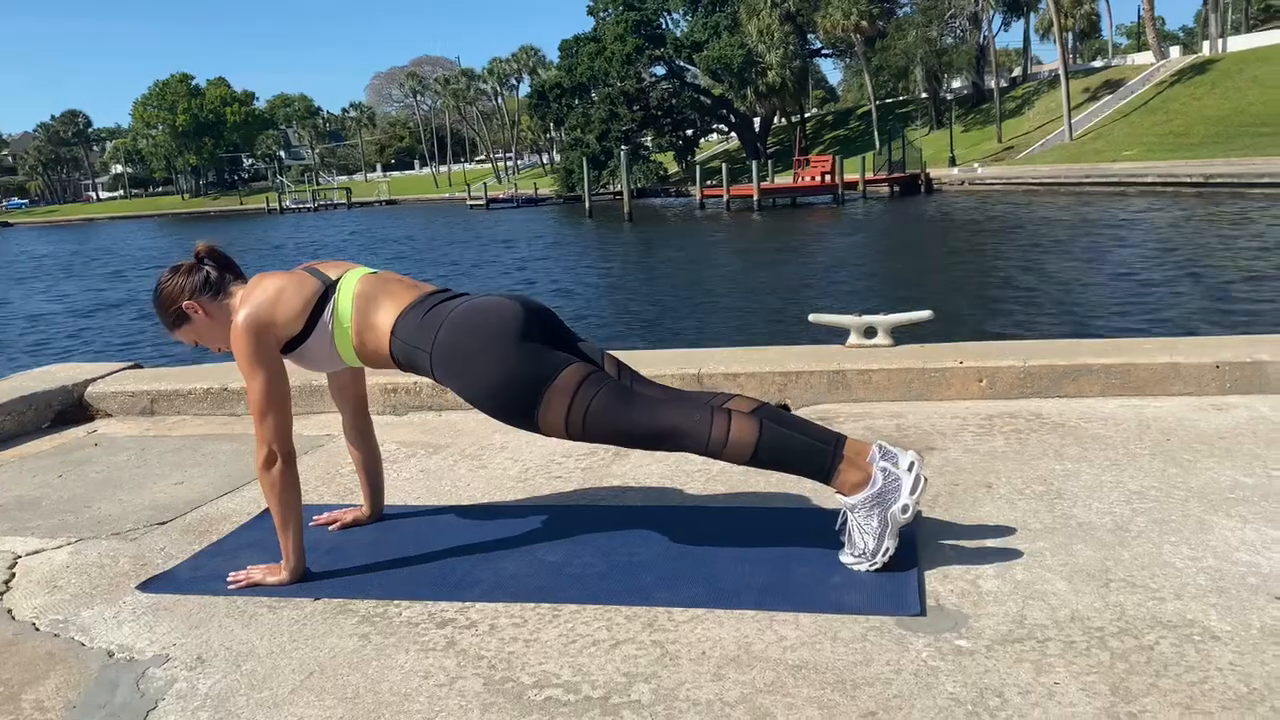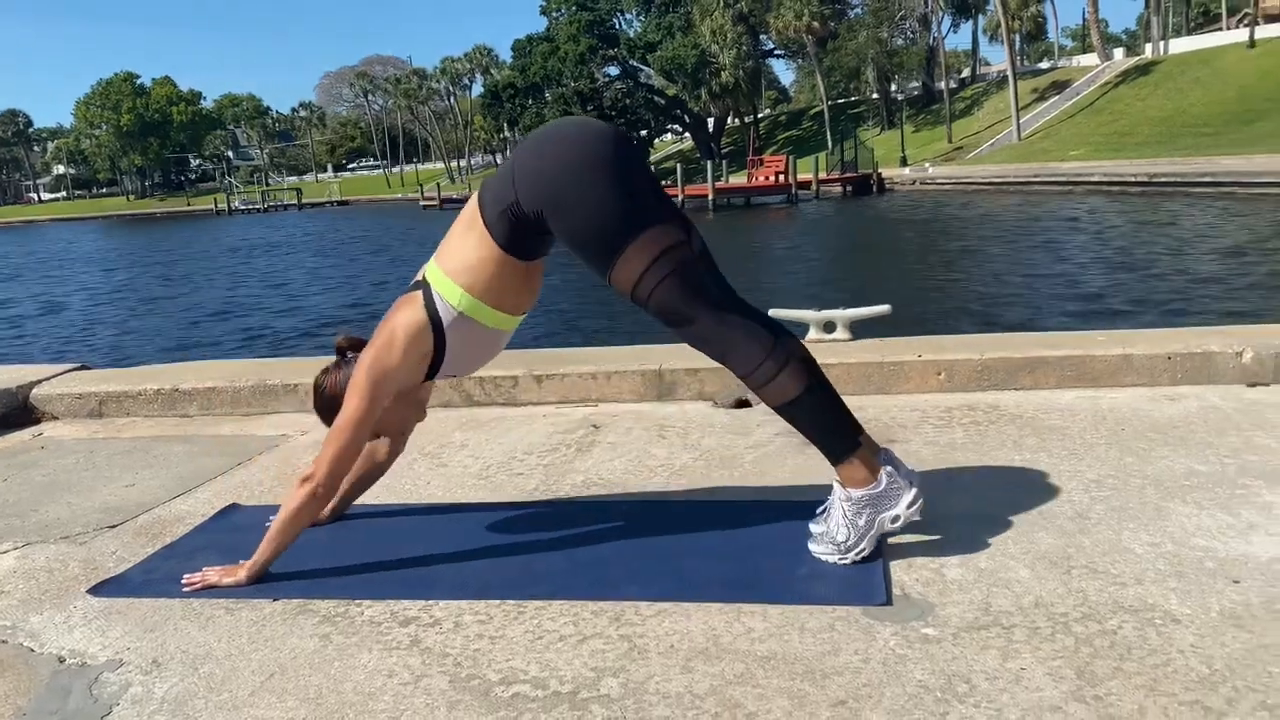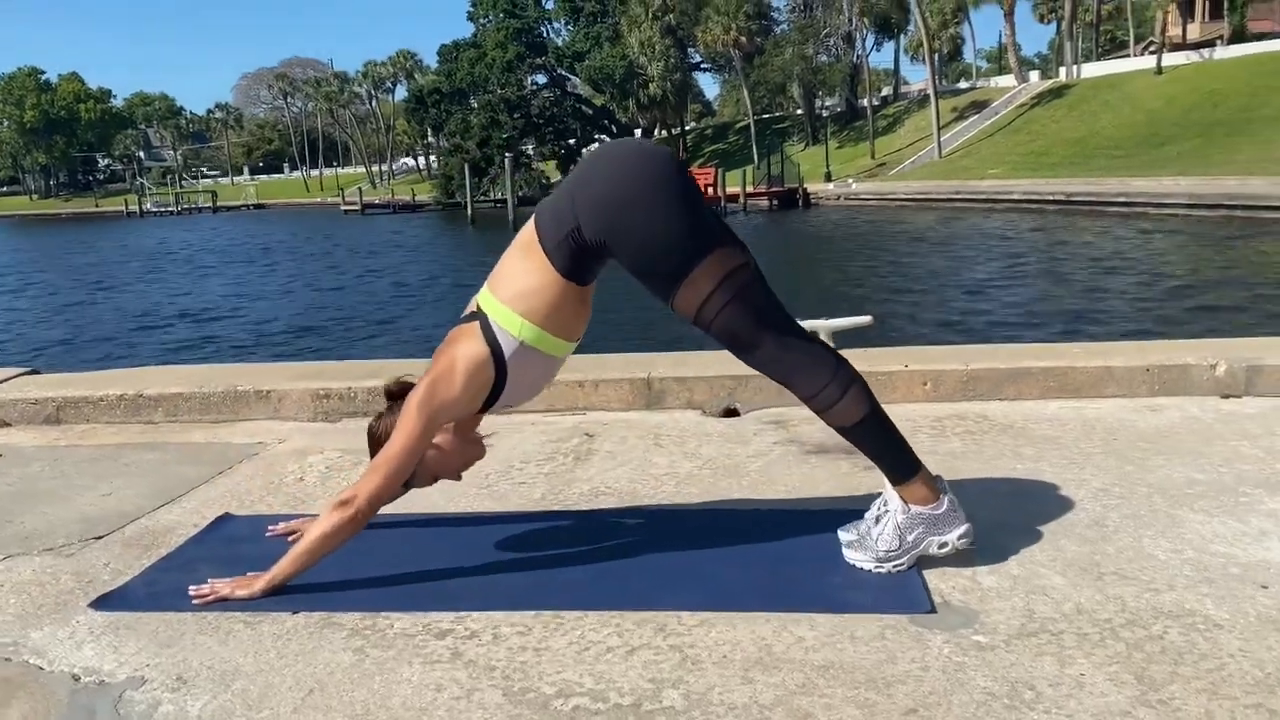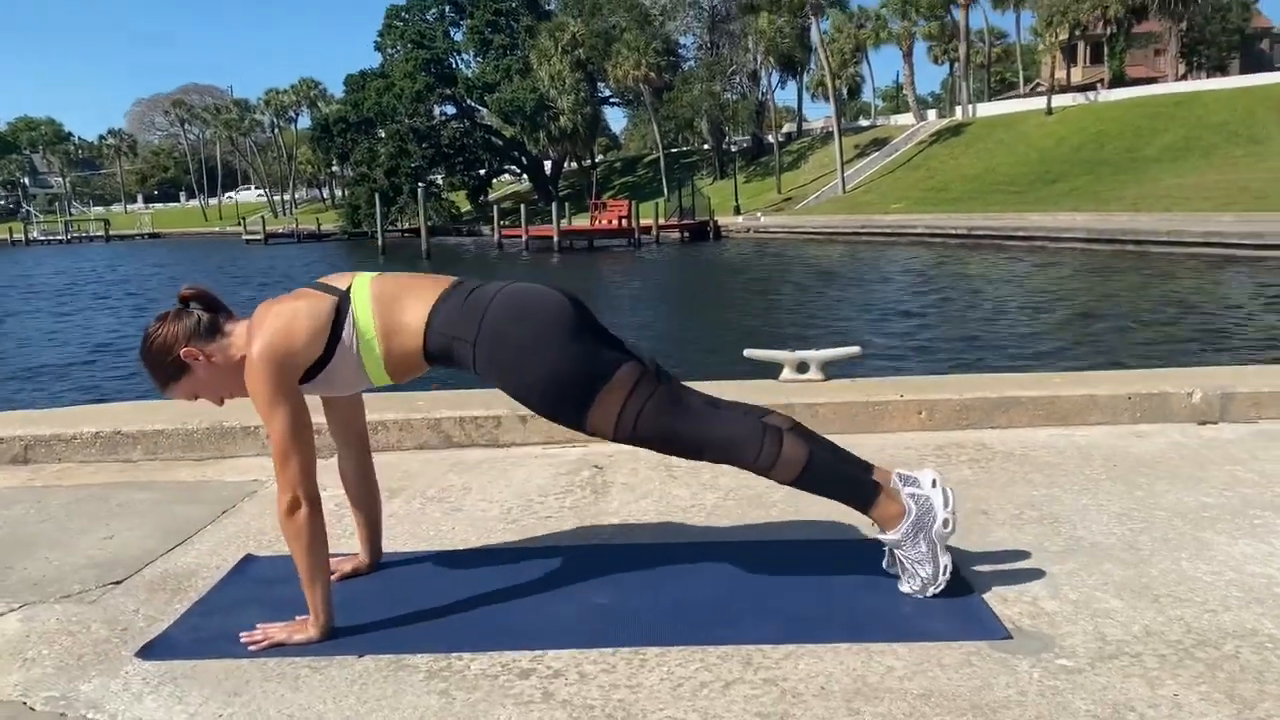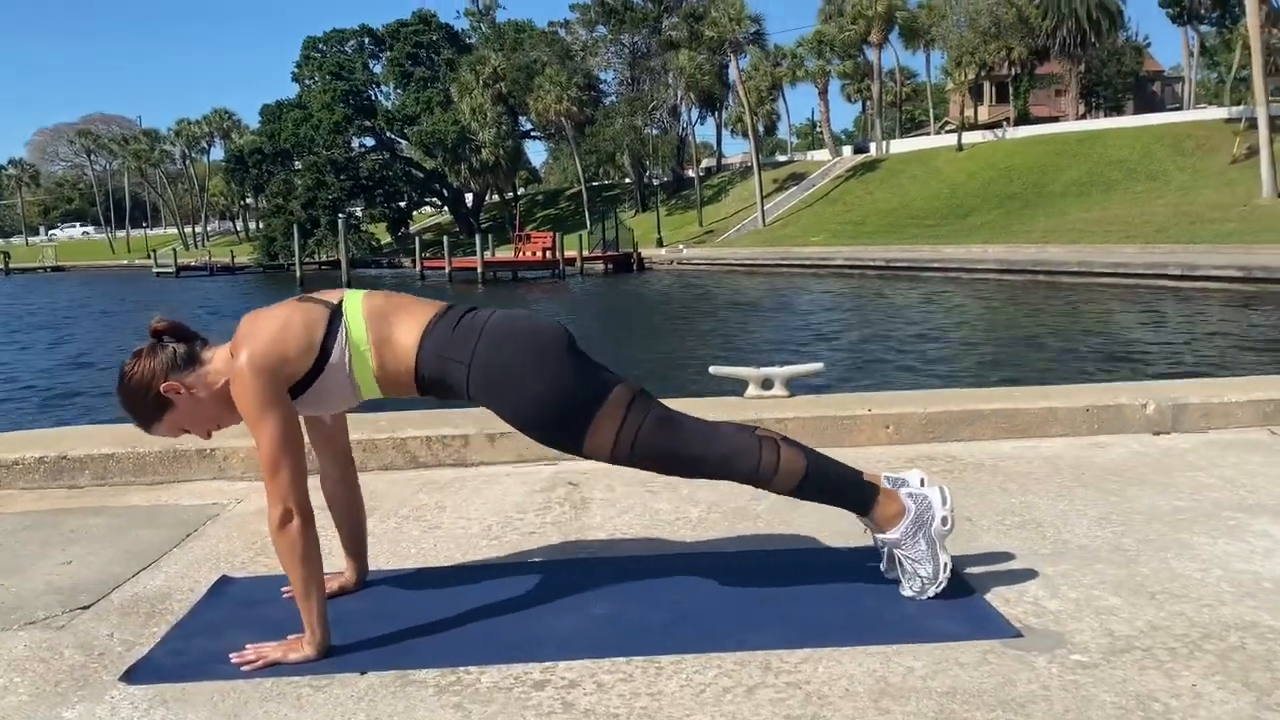
dt=1s
person 1, frame 1
left shoulder: (250, 317)
right shoulder: (302, 287)
left elbow: (274, 452)
right elbow: (354, 406)
left wrist: (291, 562)
right wrist: (372, 504)
left hip: (476, 352)
right hip: (500, 319)
left knee: (652, 418)
right knee: (658, 401)
left ankle: (861, 470)
right ankle: (861, 462)
person 1, frame 2
left shoulder: (388, 361)
right shoulder: (406, 352)
left elbow: (318, 477)
right elbow: (379, 454)
left wrist: (251, 567)
right wrist: (330, 509)
left hip: (563, 170)
right hip: (573, 165)
left knee: (709, 319)
right knee: (717, 313)
left ankle: (867, 478)
right ankle: (863, 467)
person 1, frame 3
left shoulder: (442, 393)
right shoulder: (450, 379)
left elbow: (359, 499)
right elbow: (376, 490)
left wrist: (265, 581)
right wrist: (328, 521)
left hip: (621, 197)
right hip: (623, 188)
left knee: (766, 339)
right knee: (765, 337)
left ankle: (924, 501)
right ankle: (907, 491)
person 1, frame 4
left shoulder: (264, 351)
right shoulder: (302, 328)
left elbow: (296, 495)
right elbow: (351, 445)
left wrist: (315, 617)
right wrist: (369, 551)
left hip: (512, 333)
right hip: (522, 315)
left knee: (698, 428)
right knee: (696, 413)
left ankle: (897, 509)
right ankle: (898, 489)
person 1, frame 5
left shoulder: (250, 367)
right shoulder: (283, 355)
left elbow: (288, 511)
right elbow: (335, 466)
left wrist: (310, 633)
right wrist: (355, 569)
left hip: (506, 359)
right hip: (505, 343)
left knee: (686, 445)
right knee: (684, 440)
left ankle: (894, 509)
right ankle: (884, 493)
